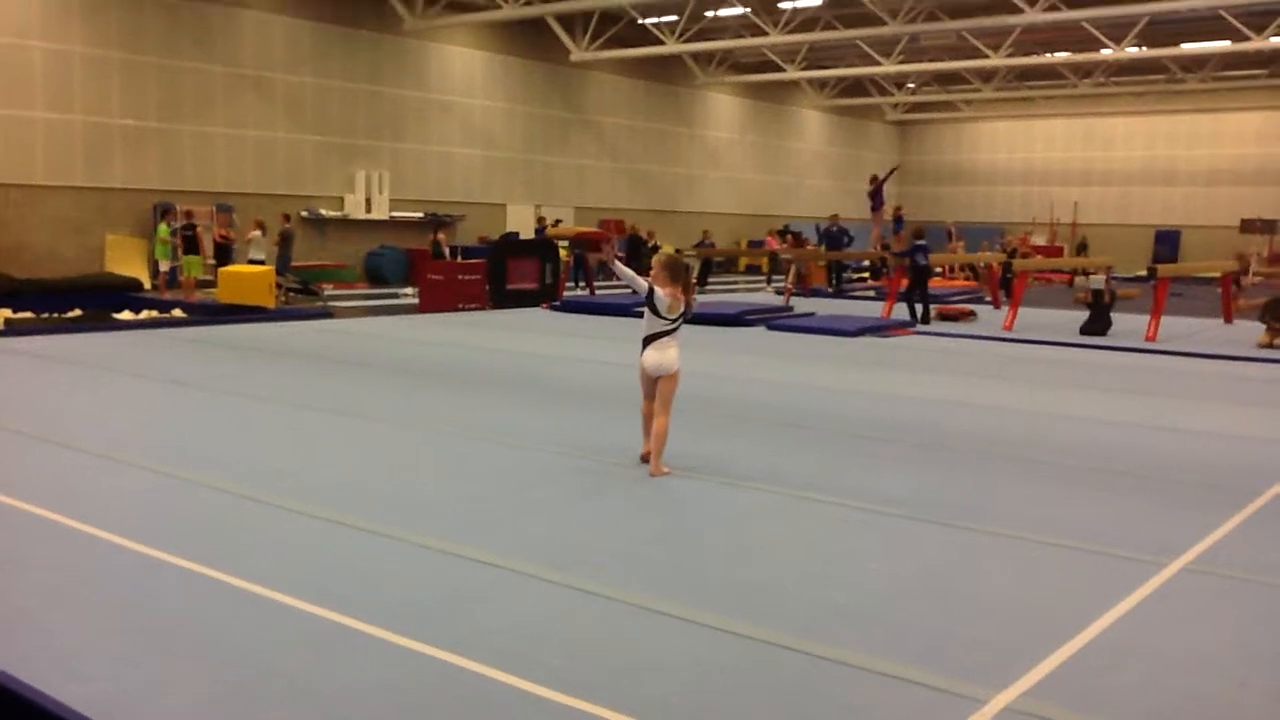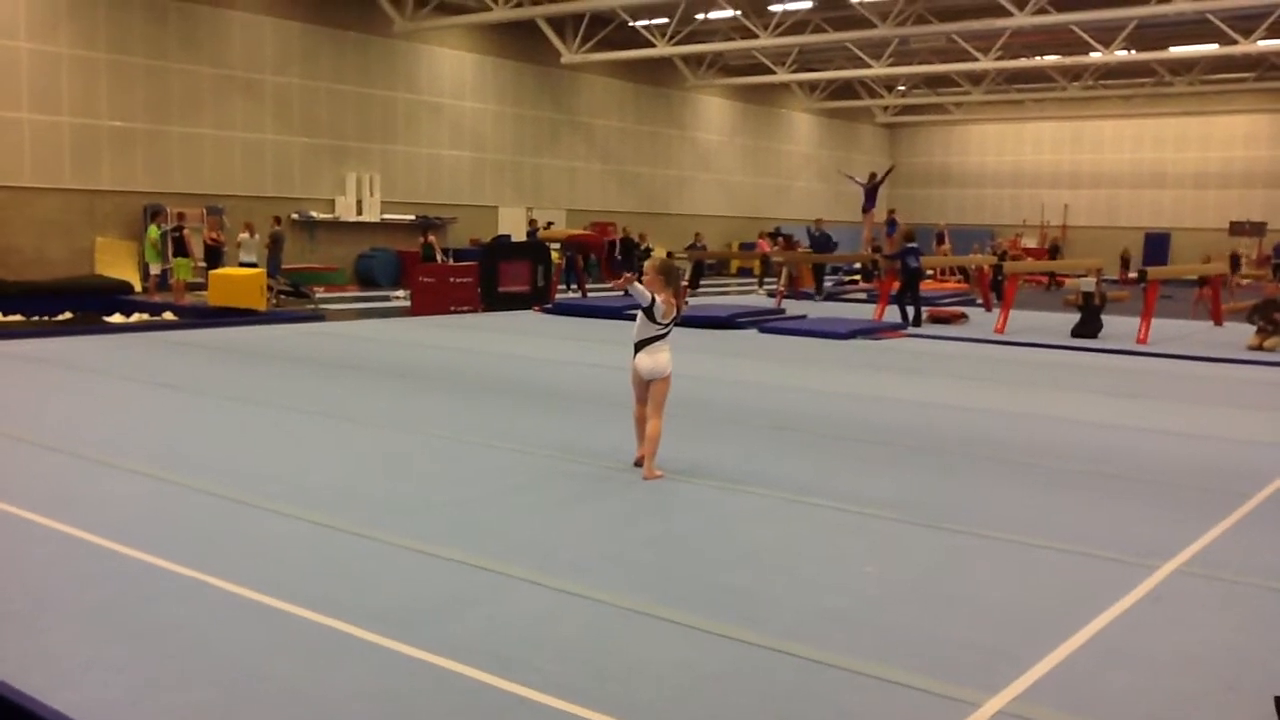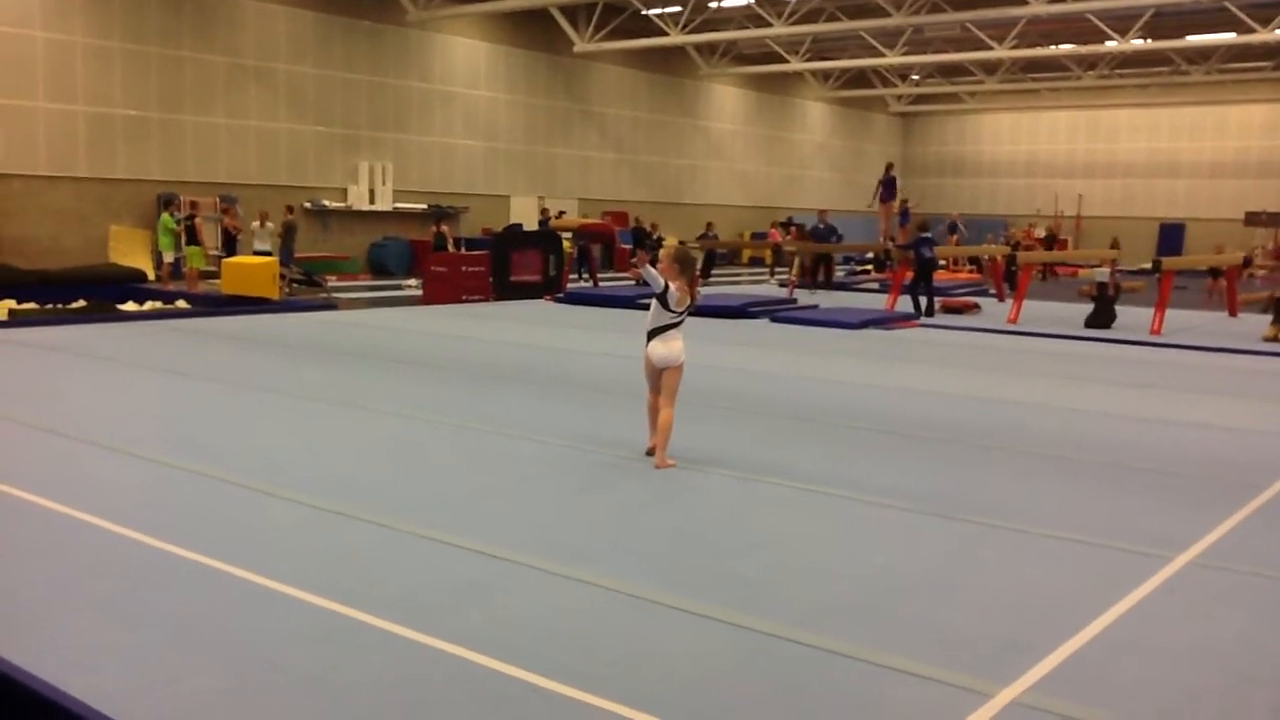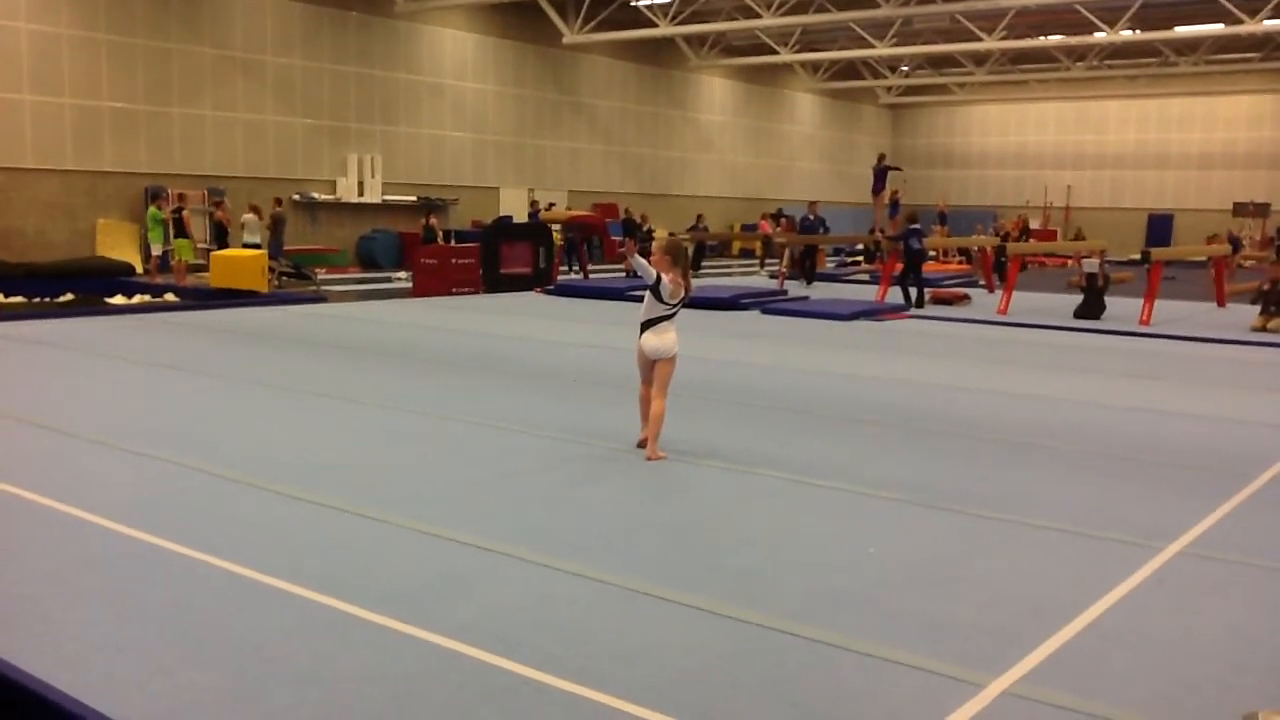
dt=0.7s
person 1, frame 1
left shoulder: (656, 295)
right shoulder: (683, 299)
left elbow: (635, 281)
left wrist: (614, 263)
right wrist: (653, 282)
left hip: (650, 356)
right hip: (670, 358)
left knee: (648, 401)
right knee: (662, 412)
left ankle: (647, 447)
right ankle: (656, 463)
person 1, frame 2
left shoulder: (655, 303)
right shoulder: (672, 302)
left elbow: (642, 294)
right elbow: (646, 292)
left wrist: (630, 284)
right wrist: (630, 284)
left hip: (643, 359)
right hip: (662, 361)
left knee: (640, 405)
right knee: (655, 416)
left ankle: (640, 452)
right ankle: (649, 467)
person 1, frame 3
left shoulder: (667, 290)
right shoulder: (687, 292)
left elbow: (656, 281)
left wrist: (644, 267)
right wrist: (644, 271)
left hip: (656, 347)
right hip: (675, 350)
left knee: (654, 394)
right knee: (667, 404)
left ankle: (653, 441)
right ankle: (661, 456)
person 1, frame 4
left shoulder: (660, 281)
right shoulder: (682, 284)
left elbow: (646, 271)
left wrist: (633, 256)
right wrist: (635, 260)
left hip: (649, 339)
right hip: (668, 342)
left knee: (646, 386)
right knee: (660, 395)
left ankle: (645, 431)
right ankle: (652, 448)
